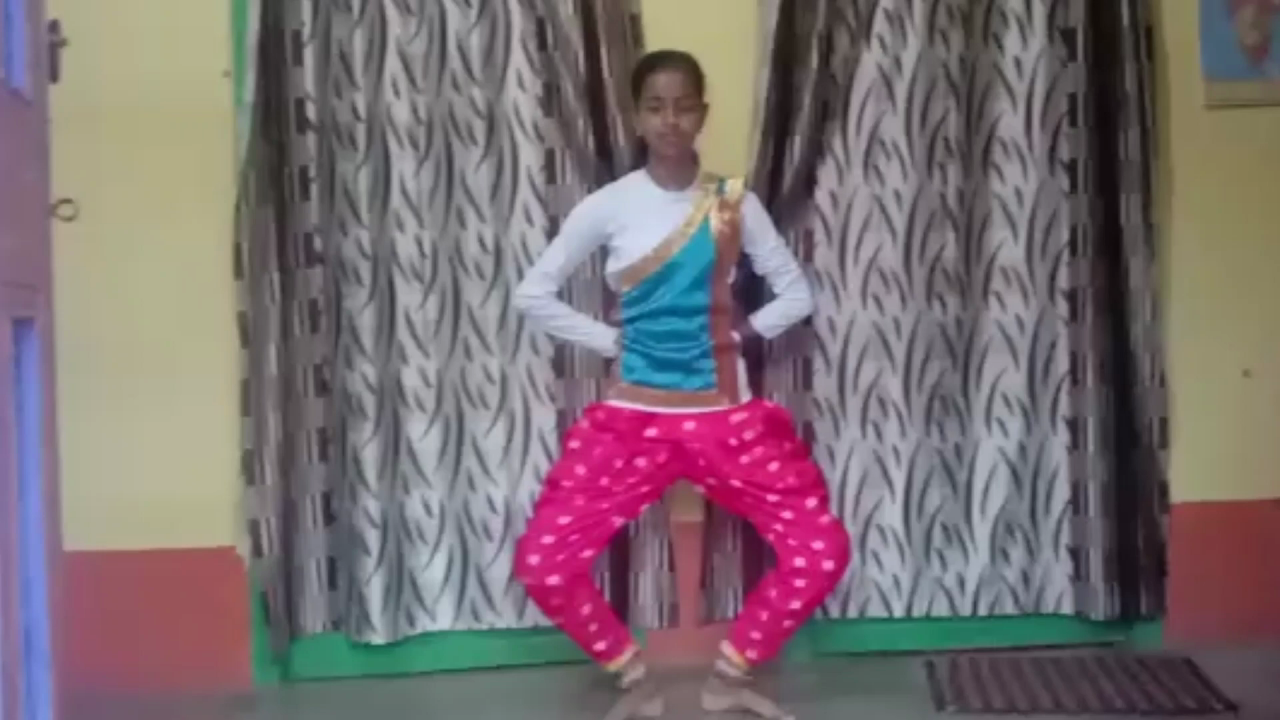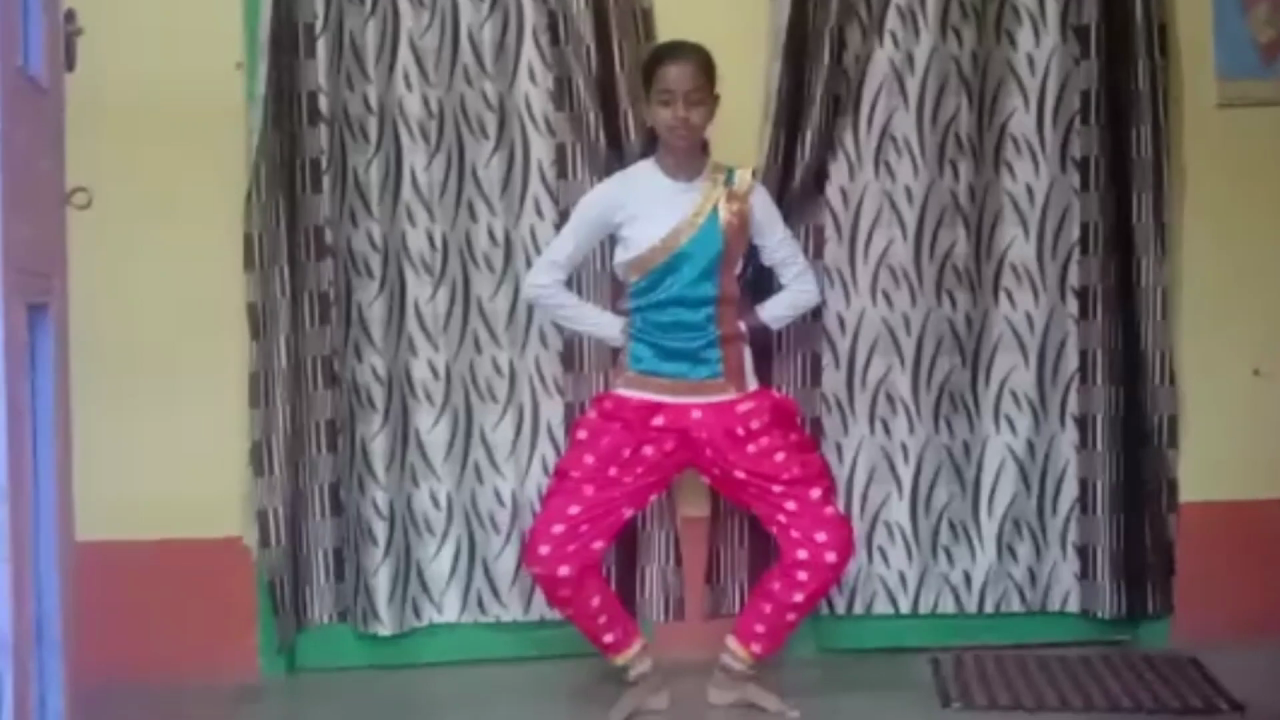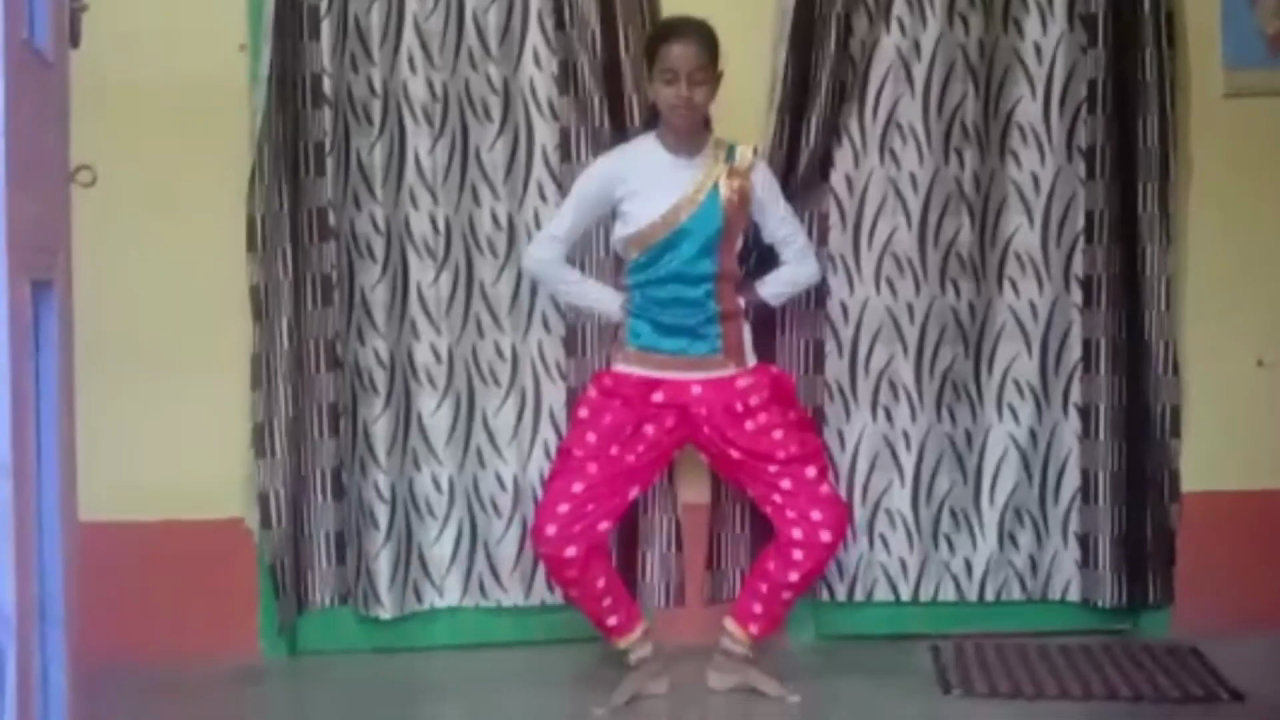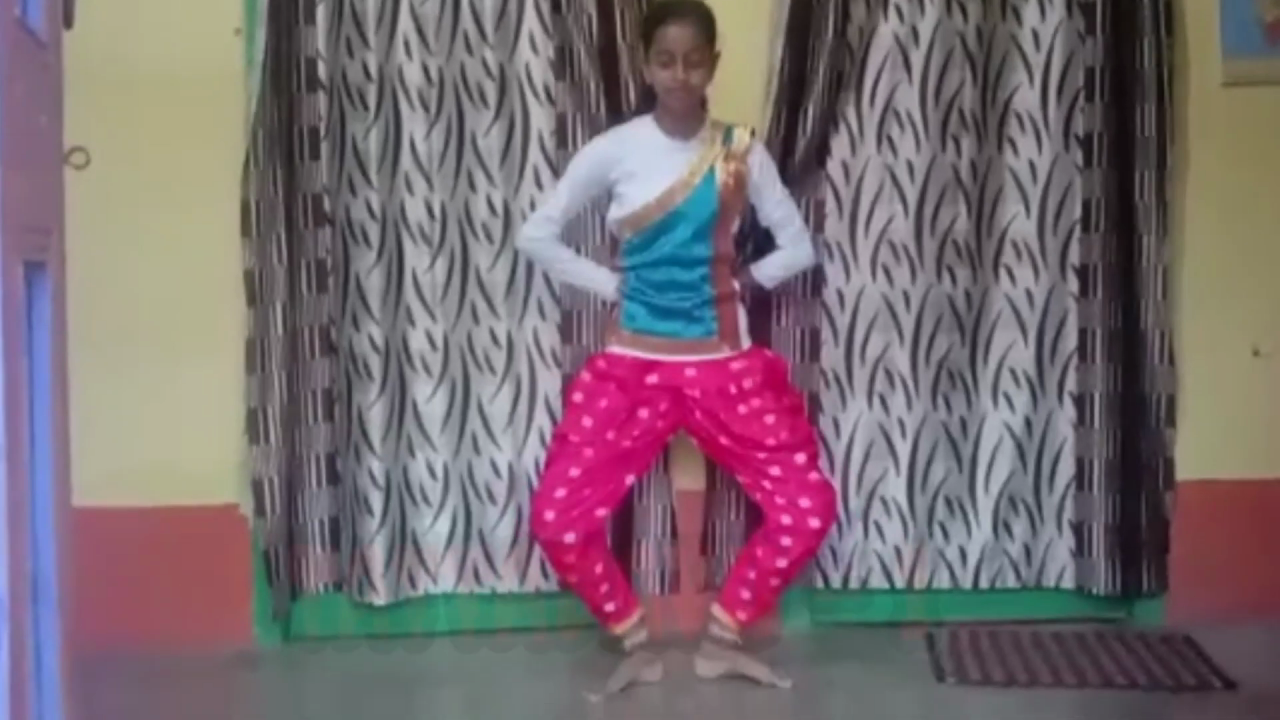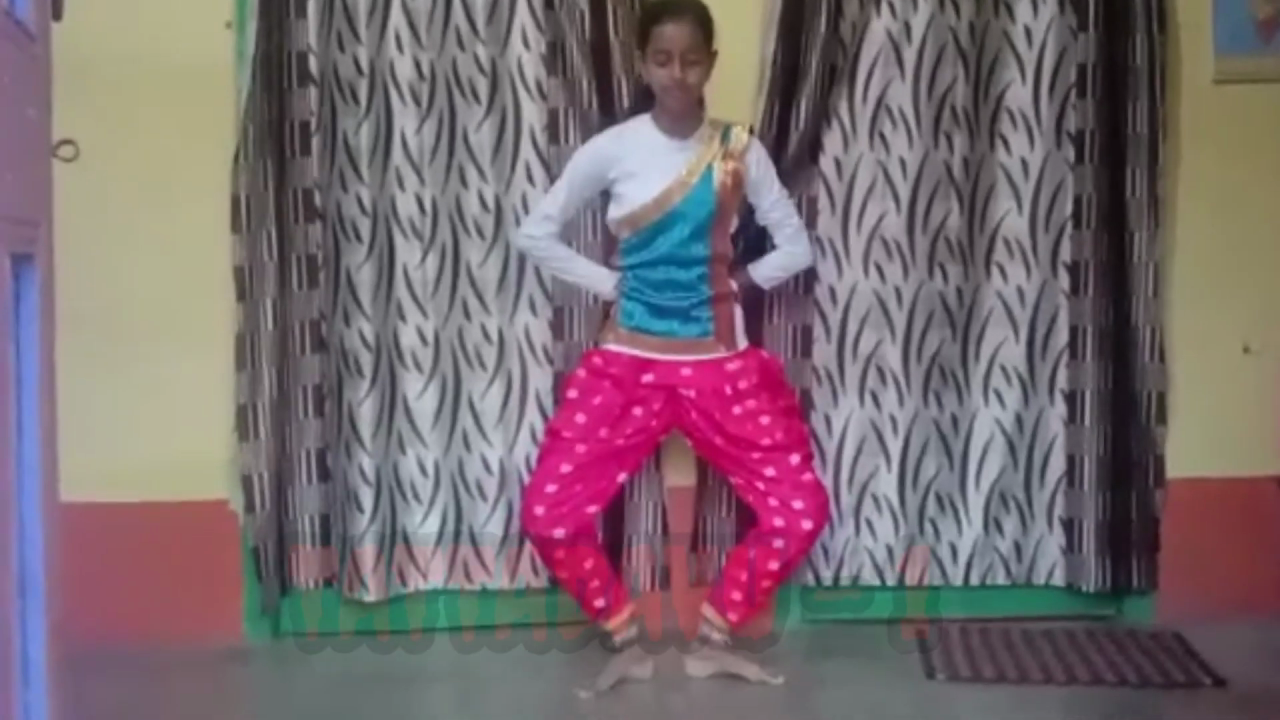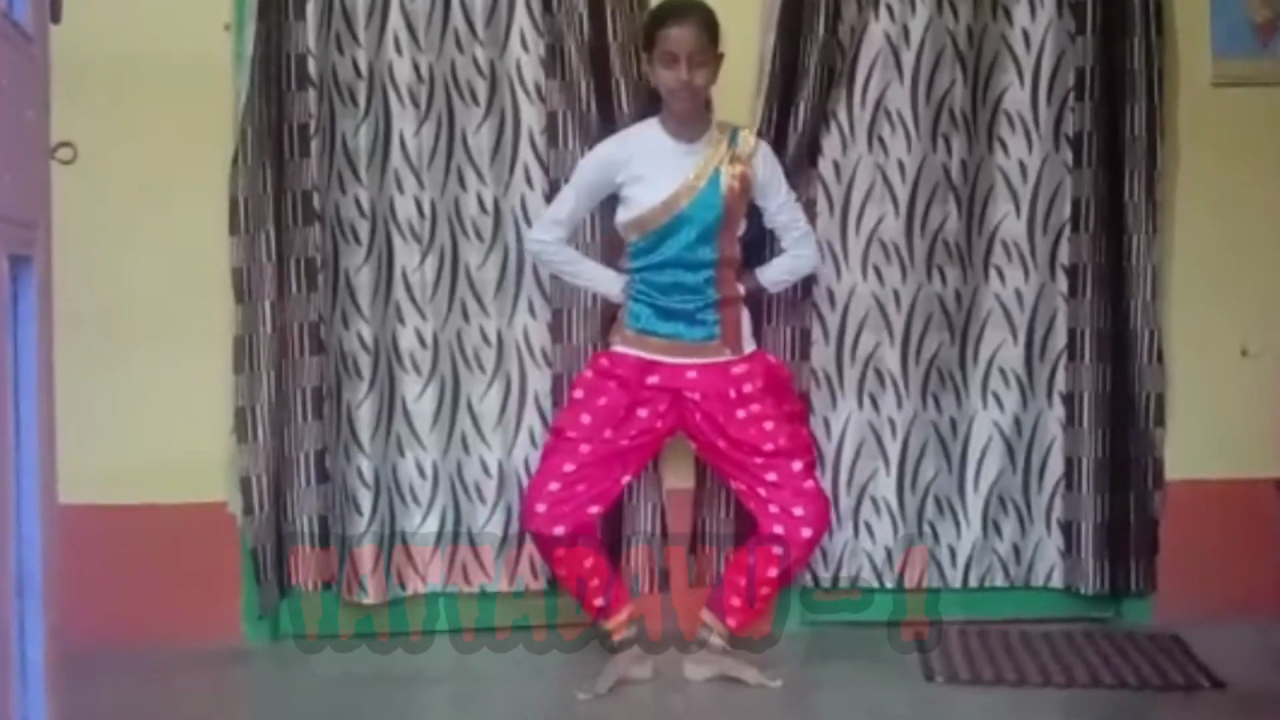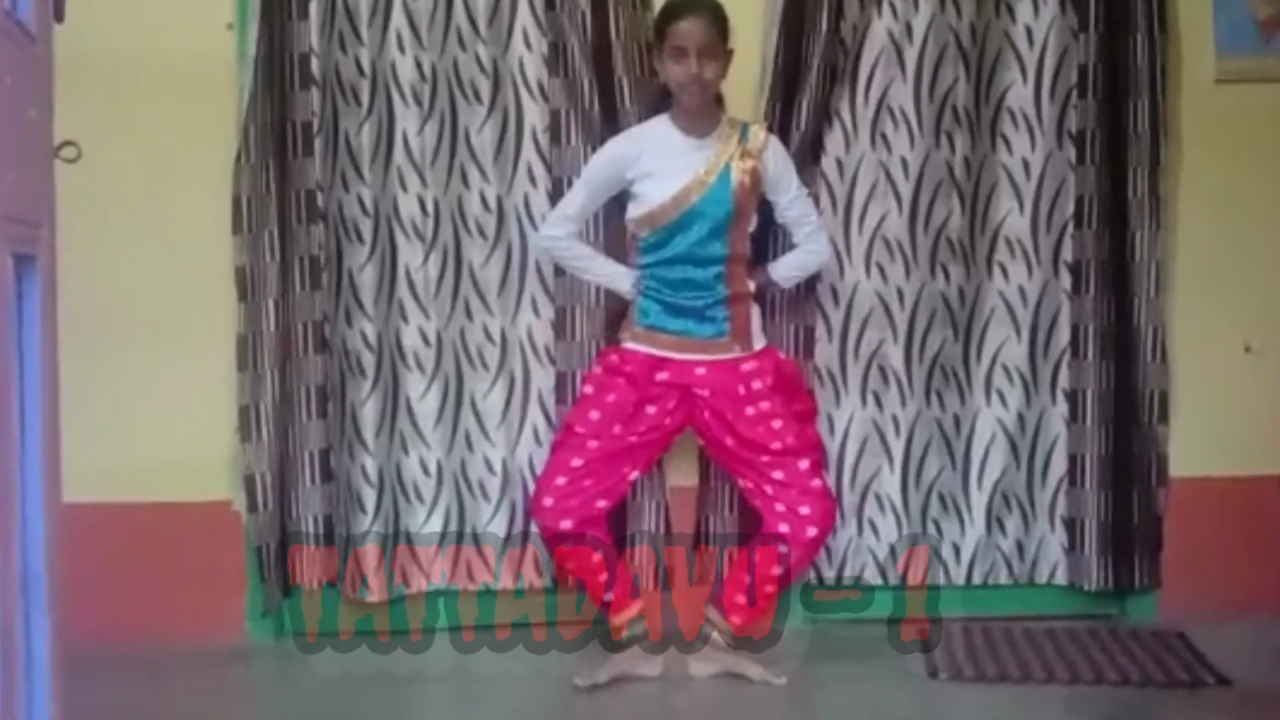
dt=0.1s
person 1, frame 1
left shoulder: (735, 202)
right shoulder: (608, 205)
left elbow: (797, 294)
right elbow: (533, 296)
left wrist: (741, 330)
right wrist: (609, 338)
left hip: (726, 414)
right hip: (633, 416)
left knee: (821, 549)
right knee: (543, 563)
person 1, frame 2
left shoulder: (743, 193)
right shoulder: (616, 195)
left elbow: (804, 285)
right elbow: (541, 284)
left wrist: (747, 320)
right wrist: (617, 328)
left hip: (732, 405)
right hip: (640, 406)
left knee: (825, 541)
right knee: (552, 554)
person 1, frame 3
left shoulder: (745, 169)
right shoulder: (616, 170)
left elbow: (804, 263)
right elbow: (541, 256)
left wrist: (746, 296)
right wrist: (615, 303)
left hip: (730, 379)
right hip: (639, 381)
left knee: (821, 520)
right knee: (560, 534)
left ankle: (732, 650)
right ankle: (641, 656)
person 1, frame 4
left shoulder: (741, 152)
right shoulder: (612, 151)
left elbow: (799, 246)
right elbow: (535, 235)
left wrist: (741, 279)
right wrist: (611, 285)
left hip: (724, 363)
right hip: (633, 365)
left knee: (809, 506)
right knee: (559, 519)
left ankle: (721, 637)
right ankle: (636, 643)
person 1, frame 5
left shoulder: (740, 151)
right shoulder: (611, 149)
left elbow: (797, 245)
right elbow: (534, 234)
left wrist: (737, 278)
right wrist: (609, 282)
left hip: (720, 363)
right hip: (629, 362)
left knee: (800, 509)
right knee: (549, 514)
left ankle: (713, 637)
right ankle: (626, 641)
person 1, frame 6
left shoulder: (748, 154)
right shoulder: (619, 153)
left elbow: (804, 250)
right elbow: (543, 239)
left wrist: (745, 283)
right wrist: (618, 286)
left hip: (726, 367)
right hip: (635, 365)
left knee: (801, 515)
right knee: (550, 513)
left ankle: (713, 641)
right ankle: (626, 642)
person 1, frame 7
left shoulder: (758, 149)
right shoulder: (630, 149)
left elbow: (816, 246)
right elbow: (554, 235)
left wrist: (757, 279)
right wrist: (628, 281)
left hip: (737, 363)
right hip: (646, 361)
left knee: (807, 514)
right knee: (560, 507)
left ankle: (719, 637)
right ankle: (632, 637)
